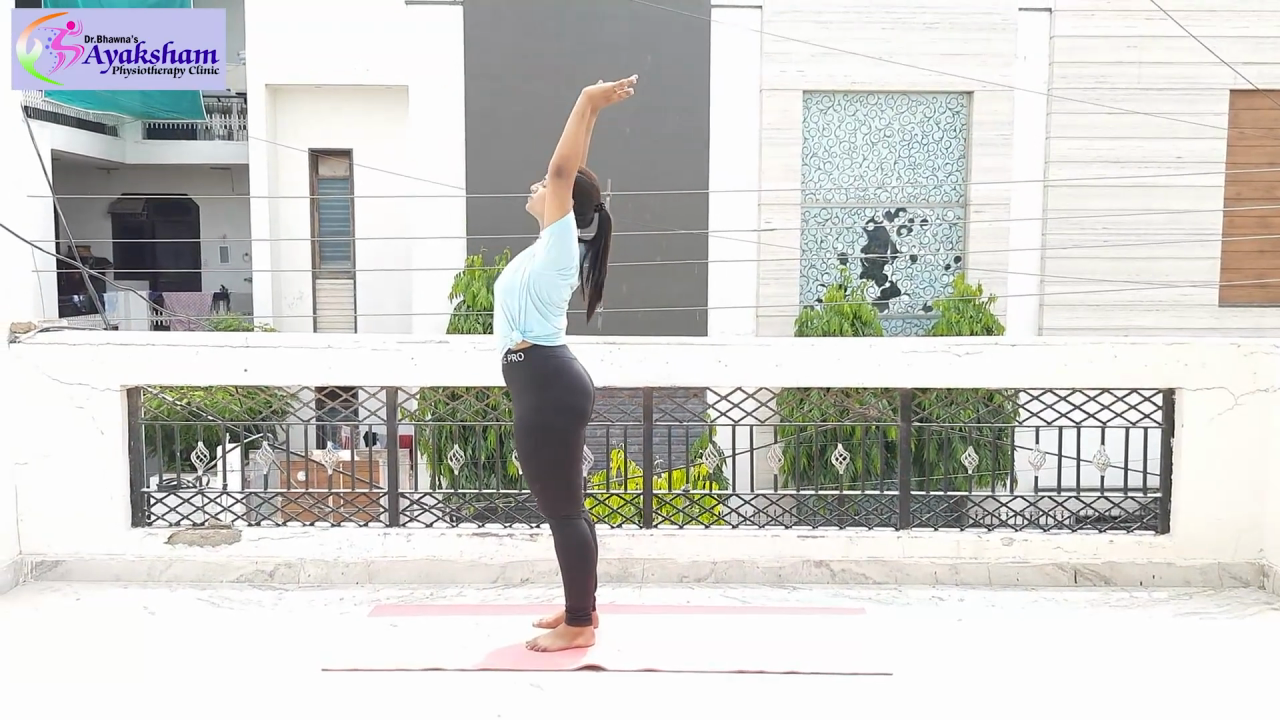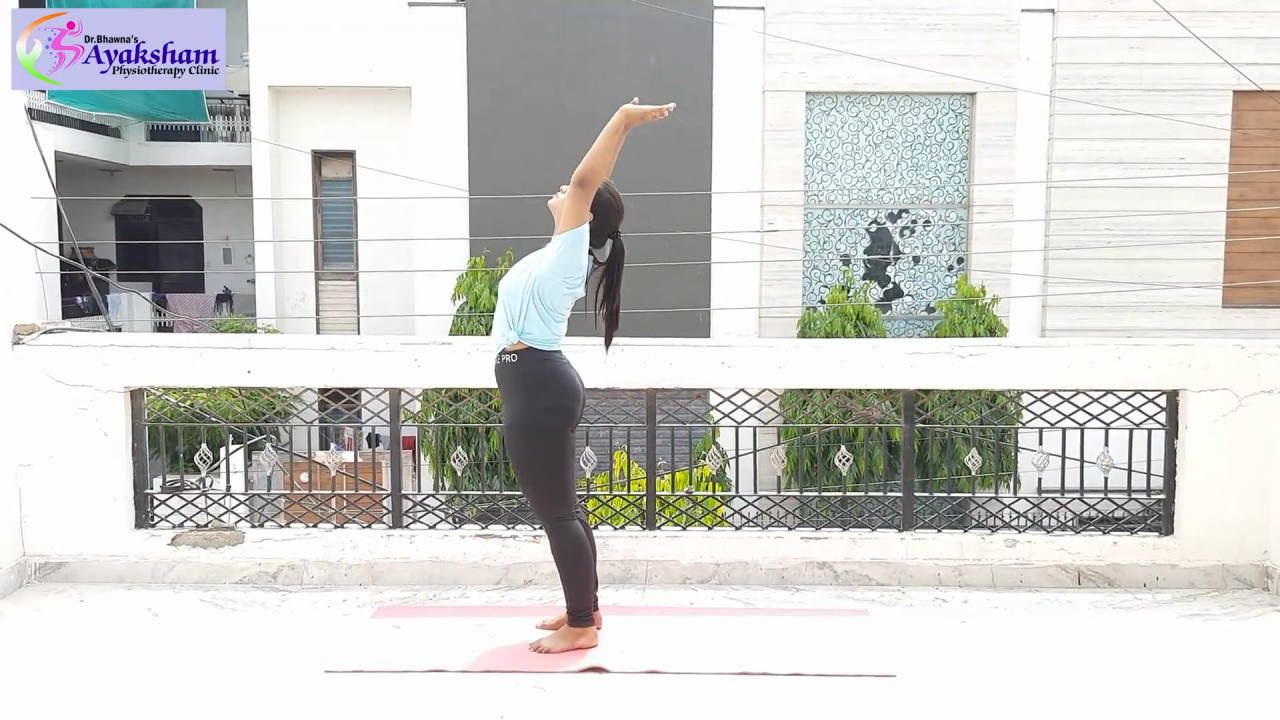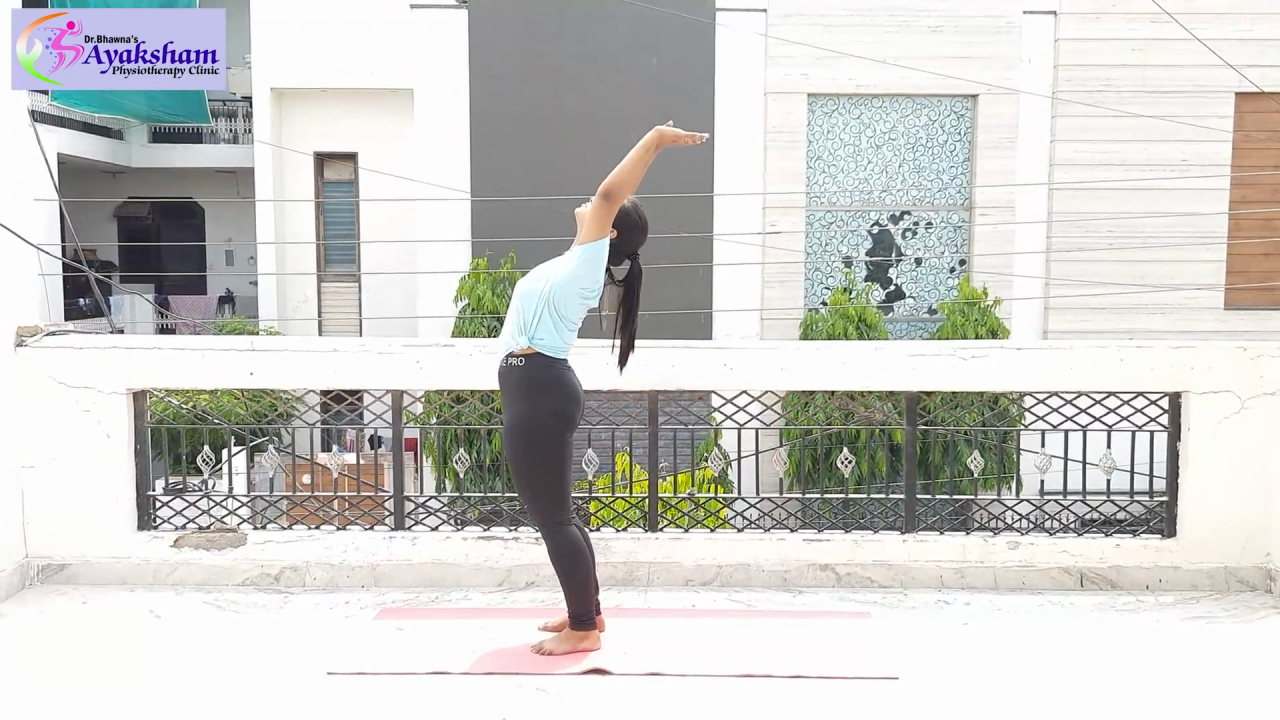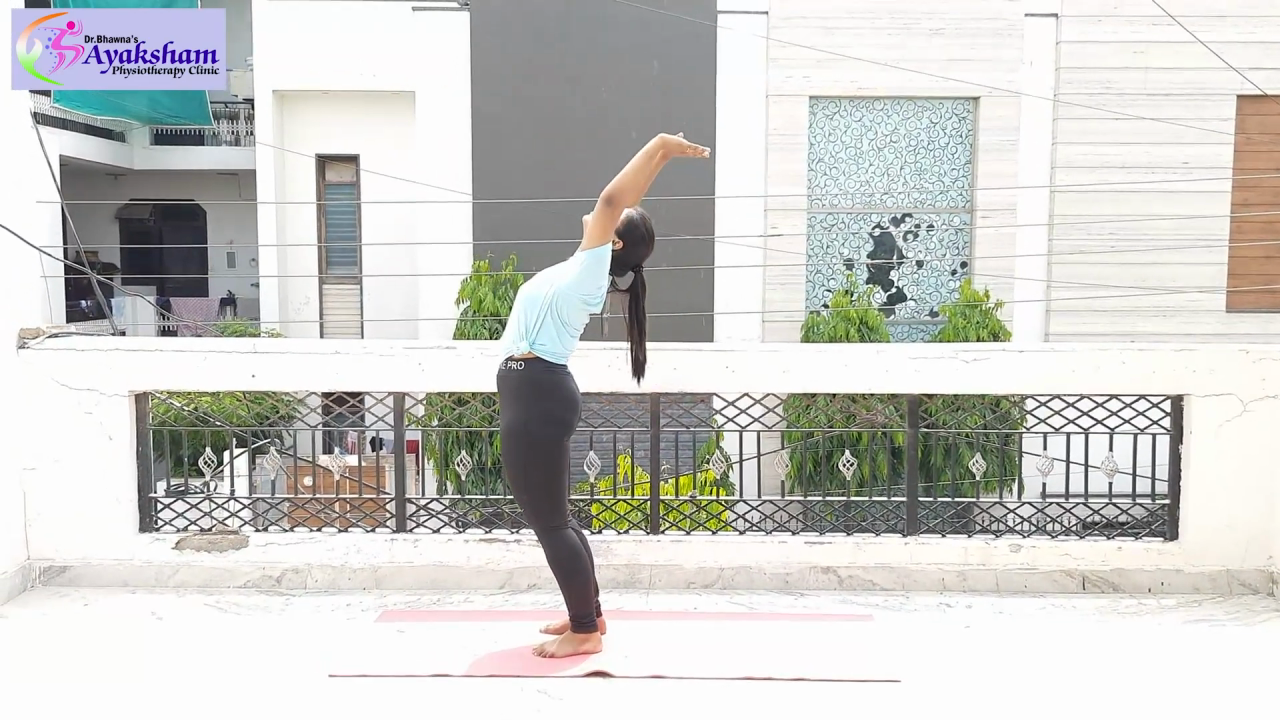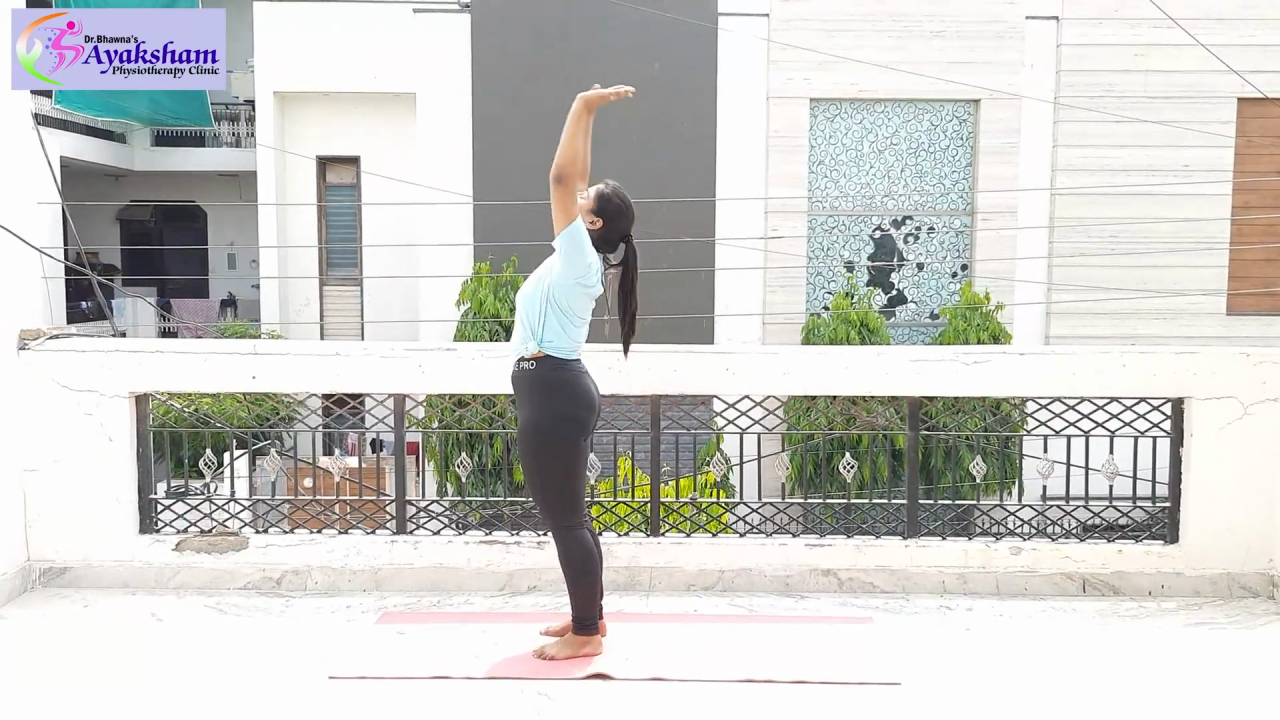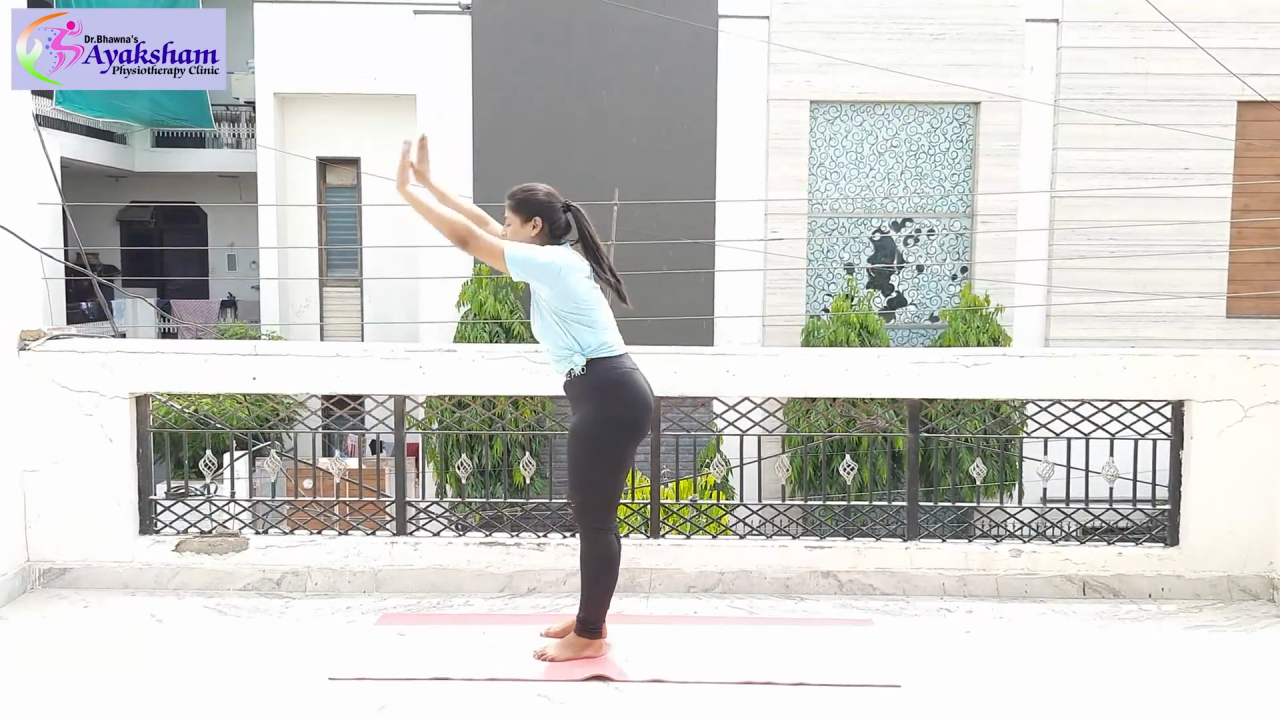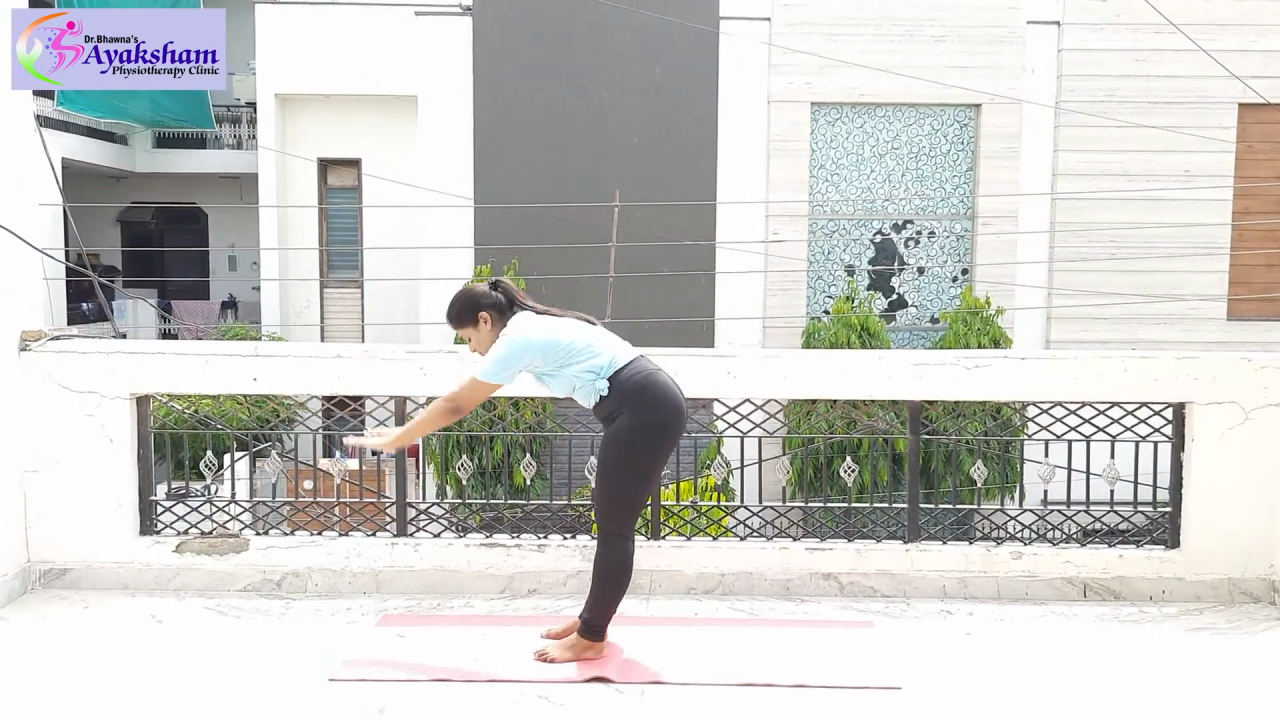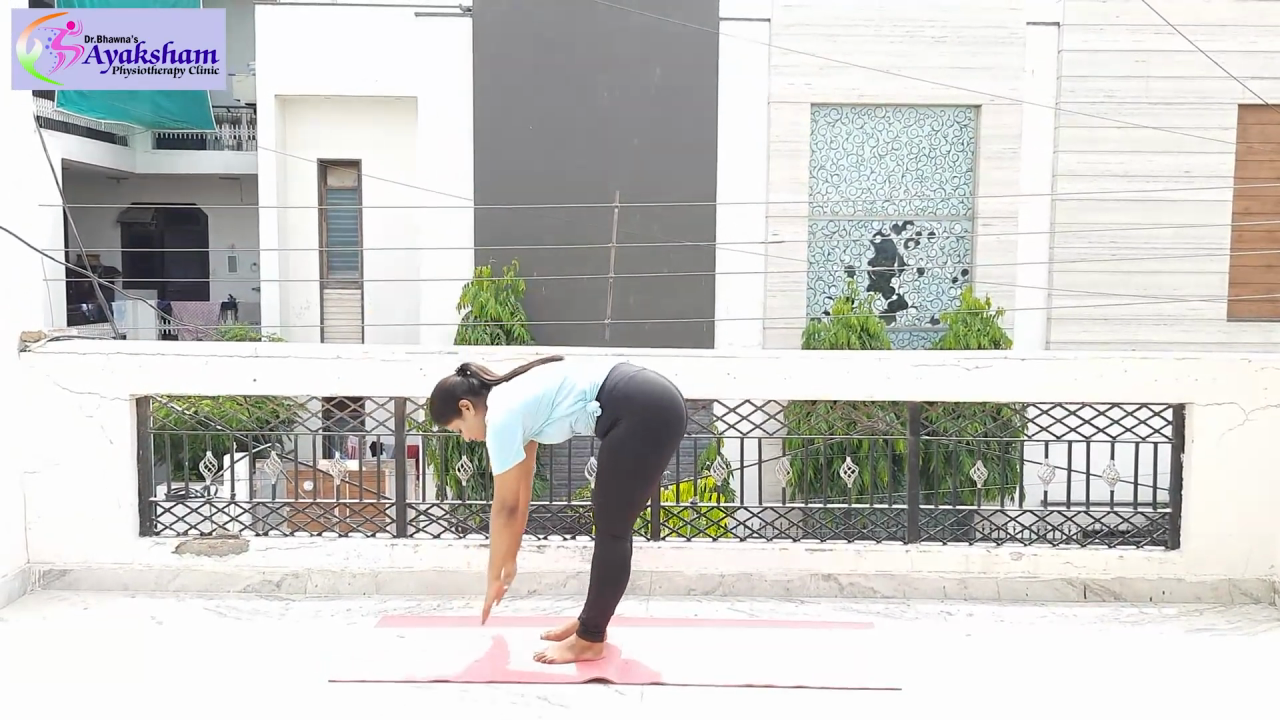
dt=0.4s
person 1, frame 1
left shoulder: (559, 245)
right shoulder: (552, 245)
left elbow: (562, 172)
right elbow: (566, 174)
left wrist: (587, 104)
right wrist: (589, 108)
left hip: (546, 384)
right hip: (545, 383)
left knee: (561, 509)
right knee: (564, 506)
left ankle: (578, 626)
right ankle: (582, 608)
person 1, frame 2
left shoulder: (570, 252)
right shoulder: (564, 251)
left elbow: (583, 182)
right elbow: (587, 184)
left wrist: (621, 123)
right wrist: (620, 124)
left hip: (537, 386)
right hip: (536, 385)
left knee: (556, 511)
right knee: (560, 507)
left ankle: (581, 626)
right ankle: (585, 608)
person 1, frame 3
left shoulder: (586, 263)
right shoulder: (581, 260)
left elbow: (609, 194)
right elbow: (613, 195)
left wrist: (654, 141)
right wrist: (651, 144)
left hip: (539, 391)
right hip: (536, 390)
left knee: (552, 516)
right knee: (556, 513)
left ankle: (583, 629)
right ankle: (588, 612)
person 1, frame 4
left shoulder: (590, 271)
right shoulder: (585, 268)
left elbow: (611, 200)
right elbow: (619, 202)
left wrist: (658, 149)
right wrist: (658, 153)
left hip: (537, 397)
right hip: (534, 395)
left knee: (549, 521)
right knee: (553, 517)
left ankle: (584, 631)
right ankle: (588, 614)
person 1, frame 5
left shoulder: (579, 259)
right shoulder: (576, 258)
left elbow: (562, 178)
right elbow: (572, 179)
left wrist: (583, 110)
right wrist: (584, 112)
left hip: (553, 394)
right hip: (554, 392)
left knee: (564, 519)
right knee: (568, 515)
left ankle: (586, 634)
right ankle: (590, 616)
person 1, frame 6
left shoulder: (552, 263)
right shoulder: (553, 262)
left elbow: (468, 237)
right elbow: (480, 224)
left wrist: (409, 189)
right wrist: (426, 180)
left hip: (613, 400)
right hip: (610, 395)
left knee: (595, 519)
right knee: (592, 516)
left ankle: (590, 636)
right ankle: (590, 618)
person 1, frame 7
left shoulder: (517, 340)
right shoulder: (528, 328)
left elbow: (456, 405)
right elbow: (466, 394)
left wrist: (394, 440)
right wrist: (404, 431)
left hip: (643, 408)
right hip: (650, 402)
left knee: (614, 527)
right knee: (610, 521)
left ankle: (590, 638)
right ankle: (591, 620)
person 1, frame 8
left shoulder: (502, 417)
right shoulder: (512, 399)
left elbow: (507, 507)
right elbow: (521, 490)
left wrist: (494, 578)
right wrist: (508, 562)
left hip: (643, 415)
right hip: (654, 405)
left knee: (612, 527)
right knee: (610, 524)
left ankle: (589, 640)
right ankle: (590, 622)
